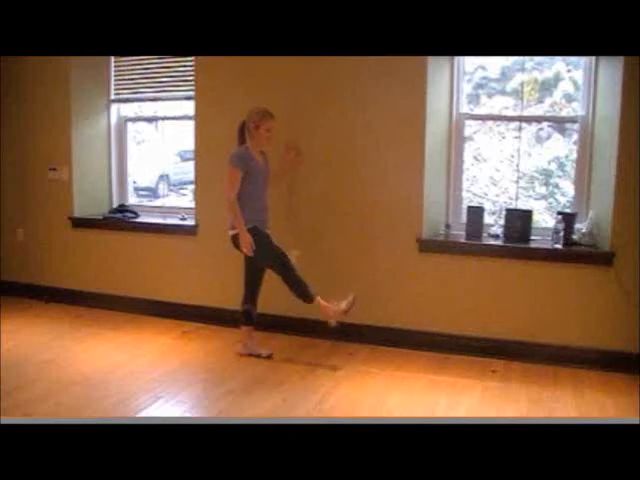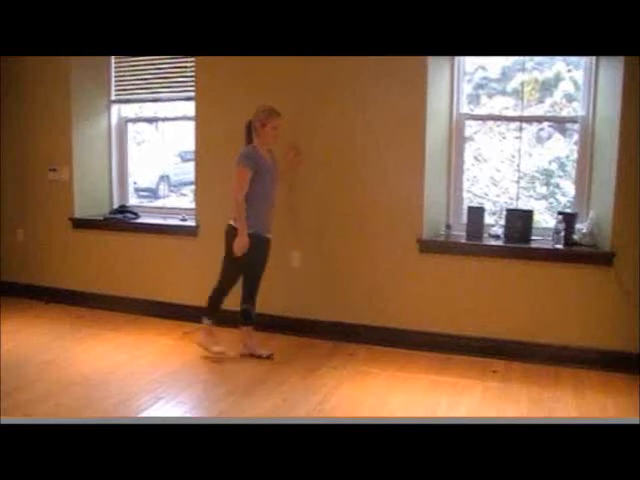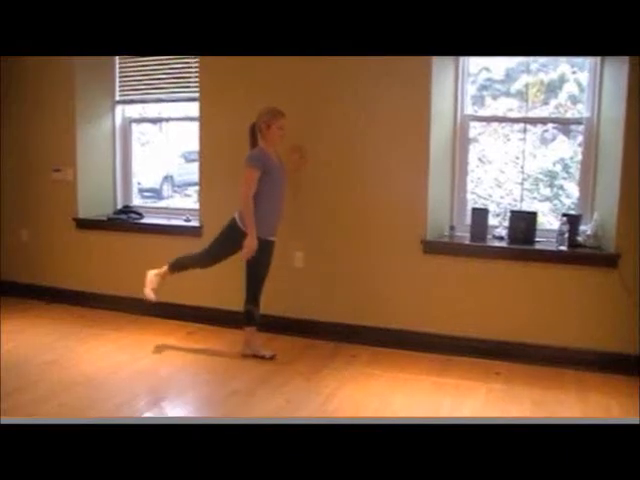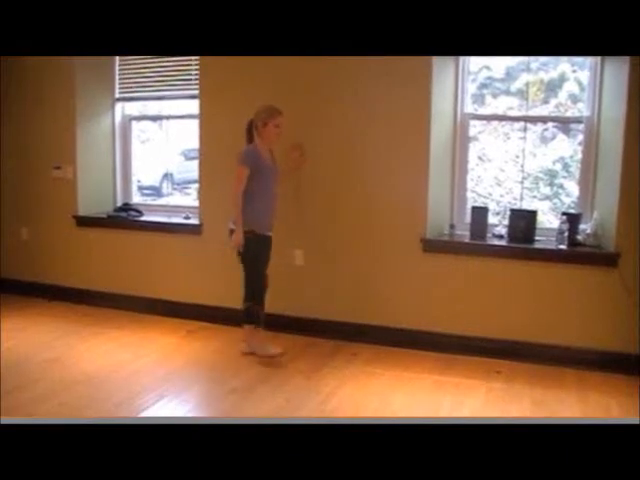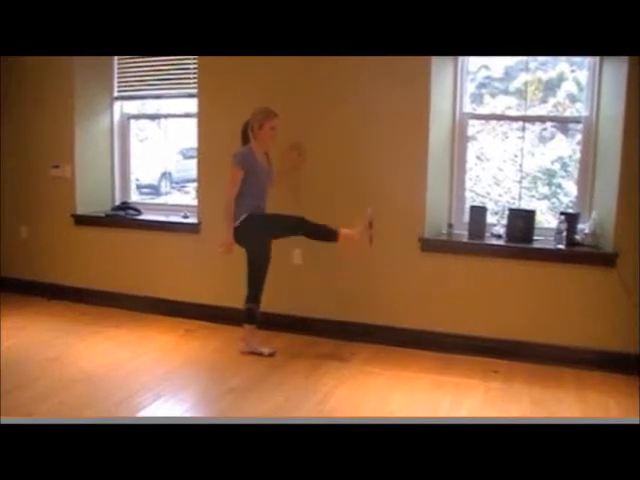
dt=0.3s
person 1, frame 1
left shoulder: (262, 156)
right shoulder: (239, 156)
right elbow: (231, 197)
left wrist: (286, 166)
right wrist: (242, 232)
left hip: (259, 229)
right hip: (246, 230)
left knee: (253, 287)
right knee: (283, 265)
left ankle: (247, 342)
right ankle: (327, 308)
person 1, frame 2
left shoulder: (269, 155)
right shoulder: (248, 155)
right elbow: (238, 196)
left wrist: (288, 164)
right wrist: (242, 233)
left hip: (261, 232)
right hip: (242, 229)
left knee: (252, 287)
right knee: (228, 279)
left ankle: (248, 342)
right ankle: (206, 332)
person 1, frame 3
left shoulder: (276, 156)
right shoulder: (257, 156)
right elbow: (247, 197)
left wrist: (293, 165)
right wrist: (251, 234)
left hip: (267, 235)
right hip: (244, 227)
left knee: (255, 289)
right knee: (205, 258)
left ankle: (250, 342)
right ankle: (158, 274)
person 1, frame 4
left shoulder: (271, 154)
right shoulder: (249, 154)
right elbow: (237, 193)
left wrist: (292, 166)
right wrist: (239, 230)
left hip: (263, 231)
right hip: (246, 229)
left knee: (255, 284)
right knee: (257, 282)
left ankle: (250, 339)
right ankle: (256, 339)
person 1, frame 5
left shoulder: (265, 156)
right shoulder: (243, 156)
right elbow: (230, 196)
left wrist: (291, 166)
right wrist: (228, 232)
left hip: (257, 224)
right hip: (246, 223)
left knee: (257, 284)
right knee: (299, 225)
left ankle: (249, 340)
right ankle: (352, 235)
